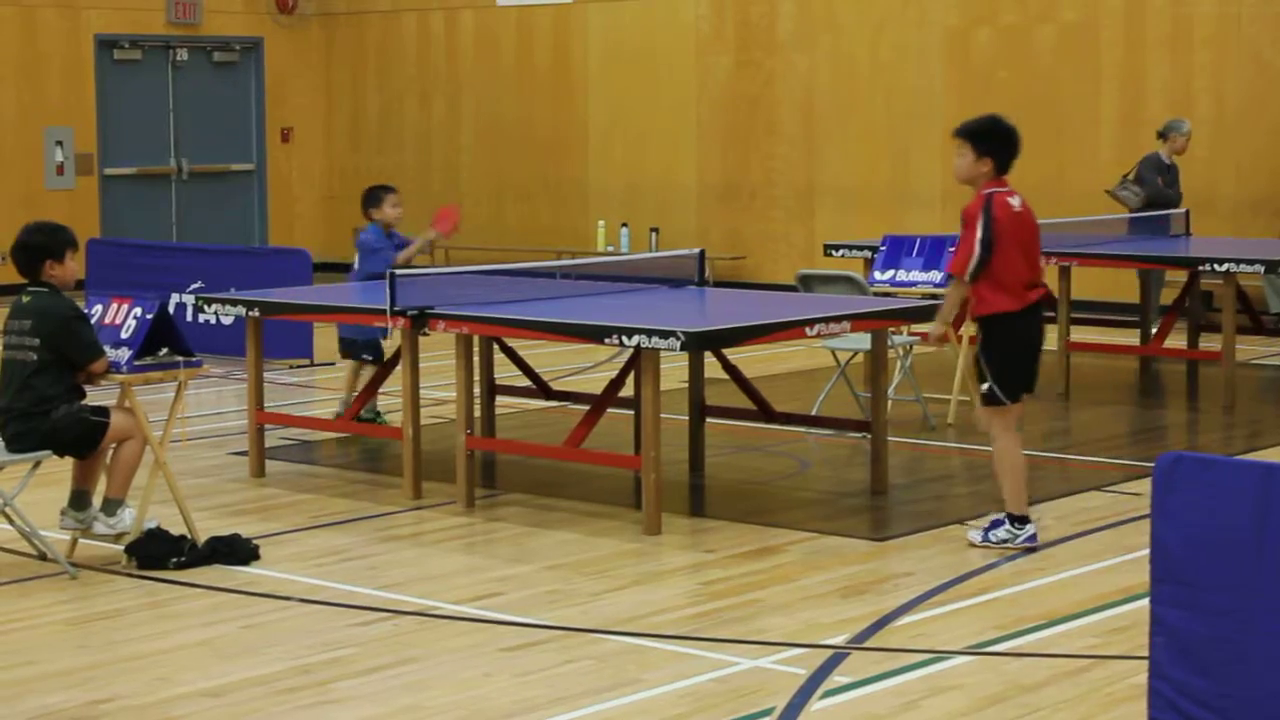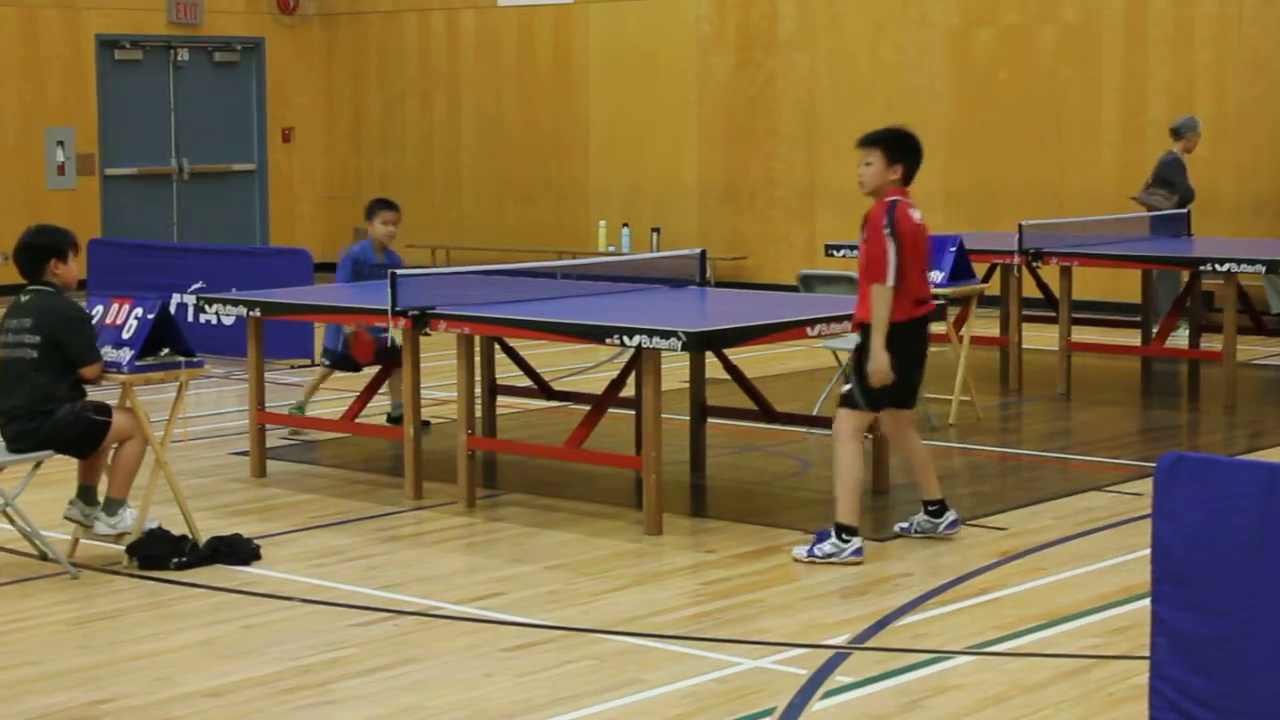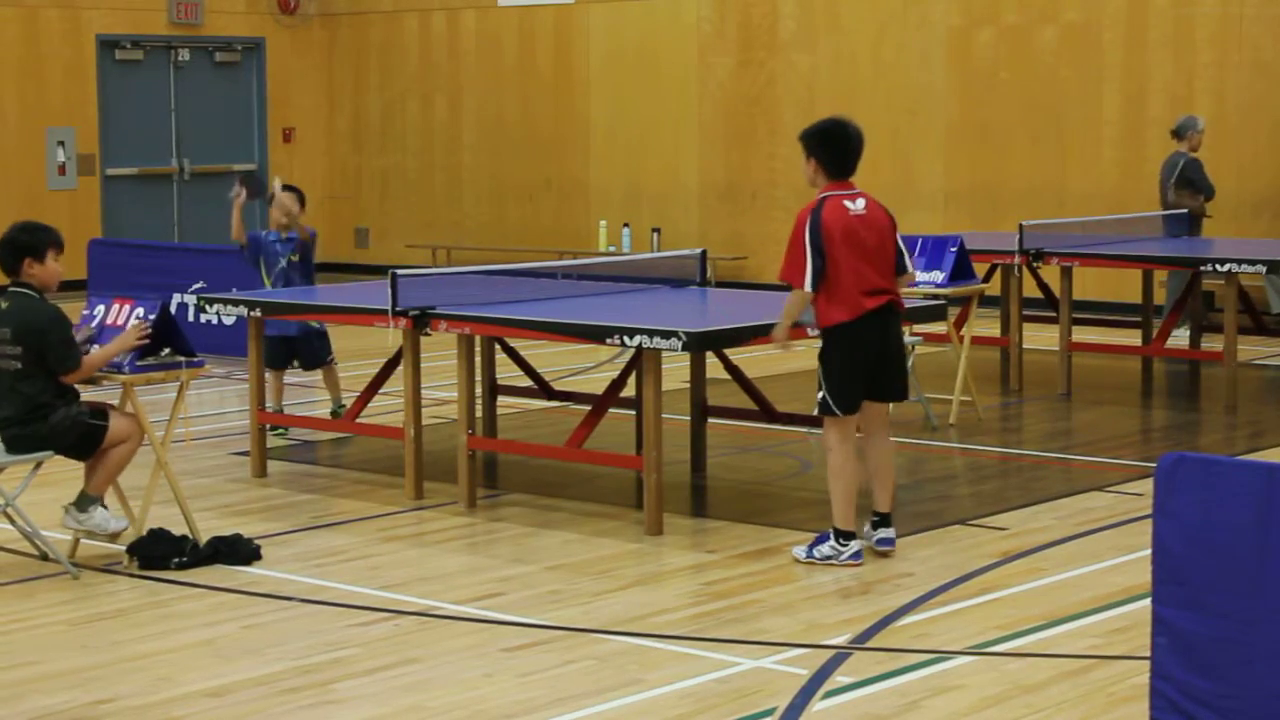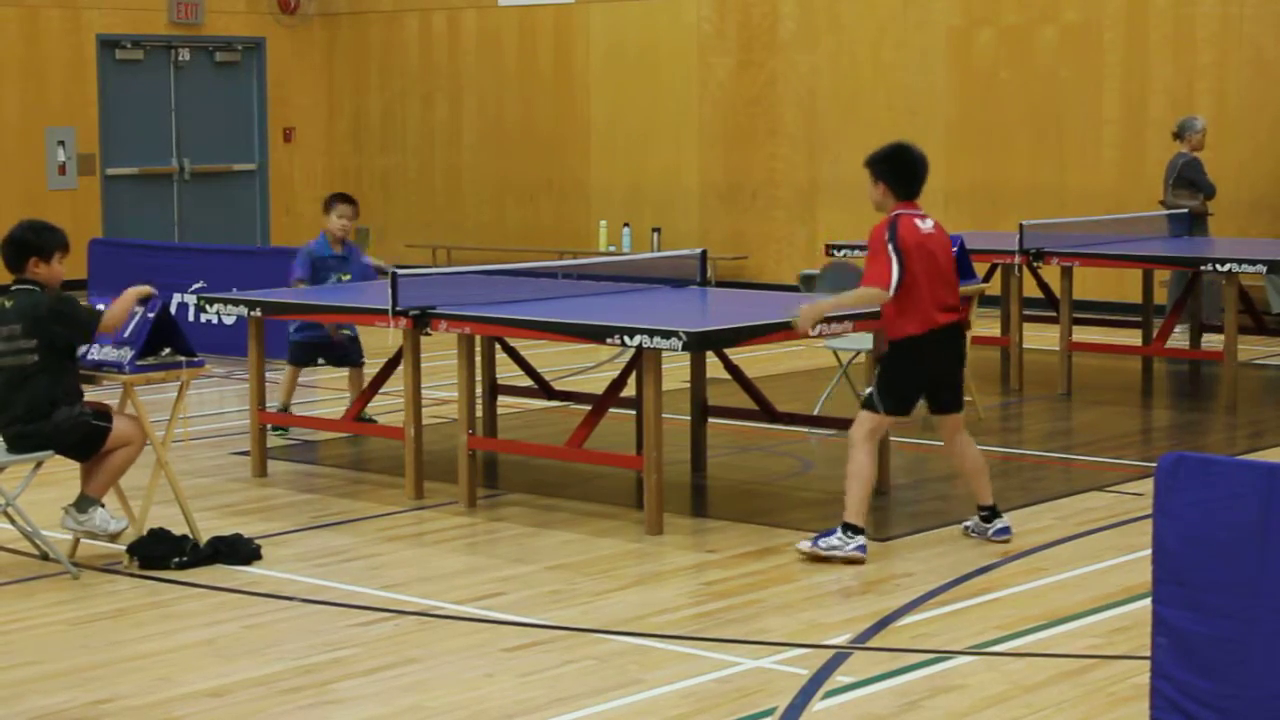
dt=0.7s
person 1, frame 1
left shoulder: (981, 209)
right shoulder: (1017, 204)
left elbow: (962, 277)
right elbow: (1031, 265)
left wrist: (942, 323)
left hip: (1003, 325)
right hip: (1026, 319)
left knee: (1001, 426)
right knee: (998, 420)
left ankle: (1019, 525)
right ankle: (1014, 515)
person 1, frame 2
left shoulder: (883, 216)
right shoulder: (911, 214)
left elbow: (882, 284)
left wrist: (877, 347)
left hip: (888, 335)
right hip: (911, 332)
left knee: (846, 432)
right knee: (899, 426)
left ankle: (844, 537)
right ankle: (937, 512)
person 1, frame 3
left shoulder: (814, 216)
right shoulder: (878, 211)
left elbow: (804, 288)
right elbow: (904, 276)
left wrist: (785, 325)
left hip: (846, 333)
right hip: (887, 325)
left knee: (838, 437)
right knee: (876, 428)
left ankle: (844, 540)
right ankle: (882, 525)
person 1, frame 4
left shoulder: (889, 232)
right shoulder: (937, 230)
left elbow: (880, 292)
left wrist: (822, 307)
left hip: (913, 347)
right hip: (949, 340)
left knee: (862, 435)
right knee: (955, 431)
left ankle: (850, 534)
right ankle: (991, 518)
person 2, frame 1
right shoulder: (60, 309)
right elbow: (98, 365)
left wrist: (76, 372)
right wrist: (83, 372)
right hip: (41, 423)
left knee: (97, 424)
right knee: (134, 425)
left ankle: (78, 509)
right ankle: (110, 515)
person 2, frame 2
right shoulder: (65, 310)
right elbow: (91, 371)
left wrist: (69, 369)
right hip: (44, 422)
left knee: (101, 418)
right knee: (136, 425)
left ankle: (85, 503)
right ankle: (112, 513)
person 2, frame 3
right shoulder: (43, 314)
right elbow: (72, 373)
left wrist: (70, 340)
right wrist: (119, 344)
right hip: (40, 425)
left knee: (106, 416)
right knee: (132, 427)
left ankle: (89, 505)
right ankle: (84, 509)
person 2, frame 4
right shoulder: (51, 305)
right elbow: (108, 323)
right wrist: (132, 294)
right hip: (44, 423)
left knee: (105, 418)
right knee: (134, 431)
left ankle: (88, 506)
right ankle: (84, 510)
person 3, frame 1
left shoulder: (390, 236)
right shoulder: (370, 240)
left elbow: (416, 251)
right elbow: (395, 263)
left wrist: (433, 237)
right wrist: (421, 242)
left knee: (358, 361)
right knee: (373, 360)
left ankle: (346, 406)
right ankle: (368, 412)
person 3, frame 2
left shoulder: (394, 261)
right shoulder: (354, 255)
left hip: (375, 324)
right hip: (345, 323)
left knee: (395, 362)
right knee: (327, 369)
left ankle: (397, 412)
right ankle: (299, 408)
person 3, frame 3
left shoulder: (304, 237)
right shoulder: (264, 240)
left elbow: (305, 233)
right elbow: (238, 237)
left wrist: (293, 213)
right wrist: (237, 205)
right hip: (276, 318)
left knee: (326, 364)
right knee: (276, 368)
left ankle: (338, 408)
right ankle: (276, 414)
person 3, frame 4
left shoulder: (356, 256)
right shoulder: (311, 251)
right elbow: (300, 283)
left hip: (341, 322)
right hip: (309, 322)
left knee: (356, 365)
right knee: (294, 366)
left ankle: (356, 411)
right ankle: (282, 412)
person 4, frame 1
left shoulder: (1173, 168)
right shoulder: (1149, 162)
left elbow: (1176, 200)
right elbow: (1154, 192)
left wrist: (1164, 194)
right wrist: (1169, 195)
left hip: (1162, 227)
right hip: (1143, 226)
left knee: (1156, 275)
right knee: (1150, 271)
left ankle: (1151, 319)
person 4, frame 2
left shoulder: (1171, 160)
right shoulder: (1173, 163)
left elbow: (1183, 195)
right elbow: (1188, 195)
left wrist: (1175, 199)
right wrist: (1177, 199)
left hip: (1168, 224)
right hip: (1168, 225)
left knee: (1165, 272)
right knee: (1171, 272)
left ankle: (1155, 318)
person 4, frame 3
left shoulder: (1170, 162)
right shoulder: (1190, 163)
right elbow: (1209, 193)
left wrist: (1192, 197)
right wrist: (1196, 197)
left hip: (1172, 222)
right hip: (1186, 224)
left knee: (1180, 272)
right knee: (1182, 273)
left ankle: (1180, 320)
person 4, frame 4
left shoulder: (1174, 163)
right shoulder: (1191, 163)
right elbow: (1210, 191)
left wrist: (1191, 196)
right wrist: (1198, 196)
left hip: (1177, 224)
right hip: (1192, 225)
left knee: (1180, 272)
right knee: (1208, 274)
left ankle: (1177, 320)
right ankle: (1210, 323)
